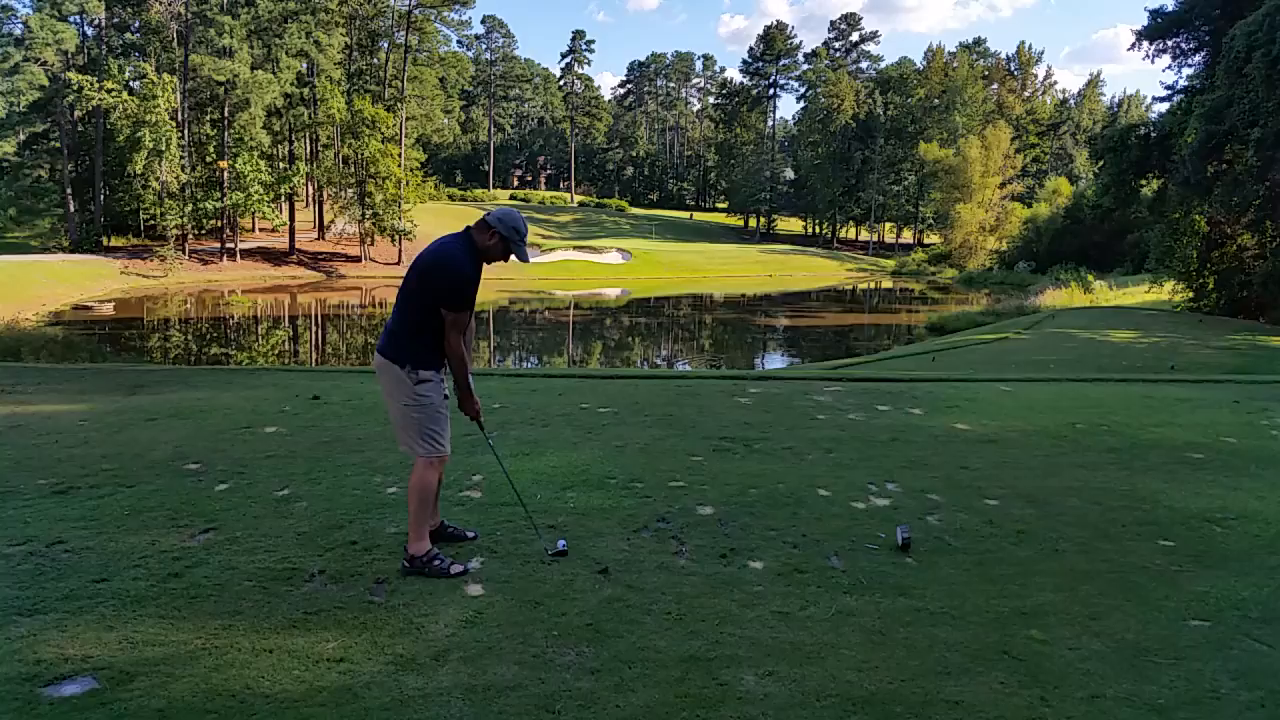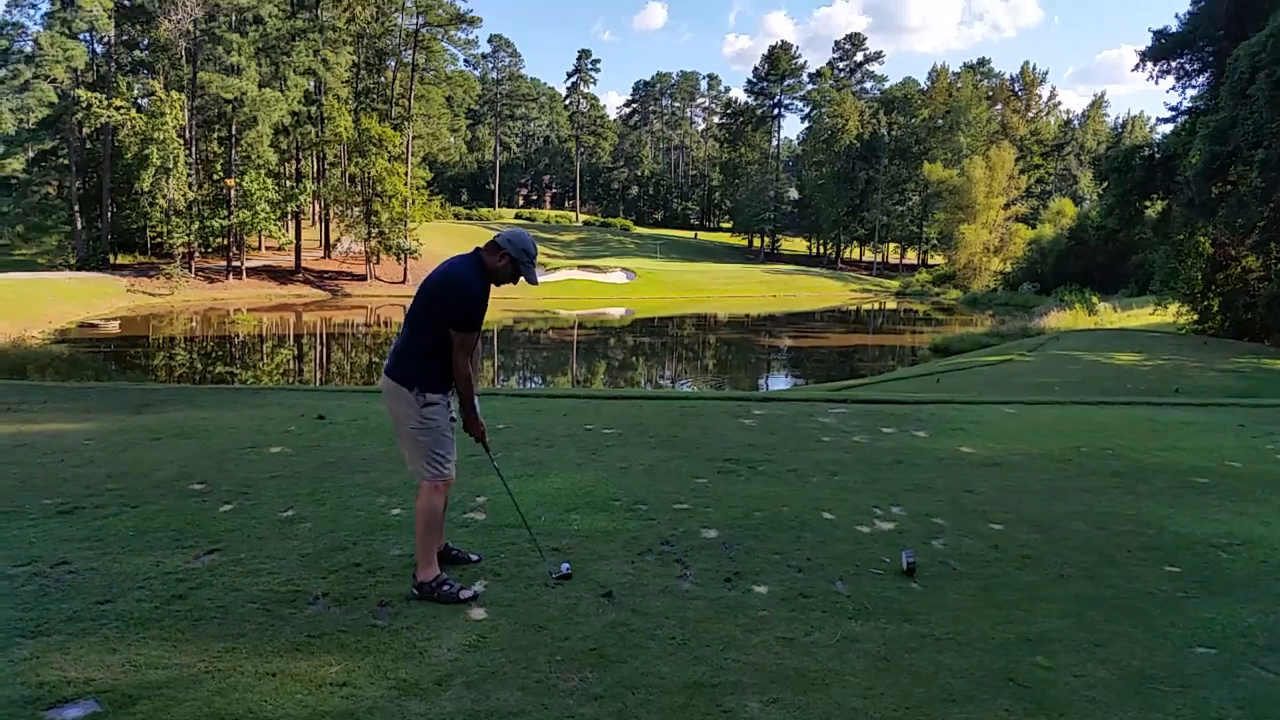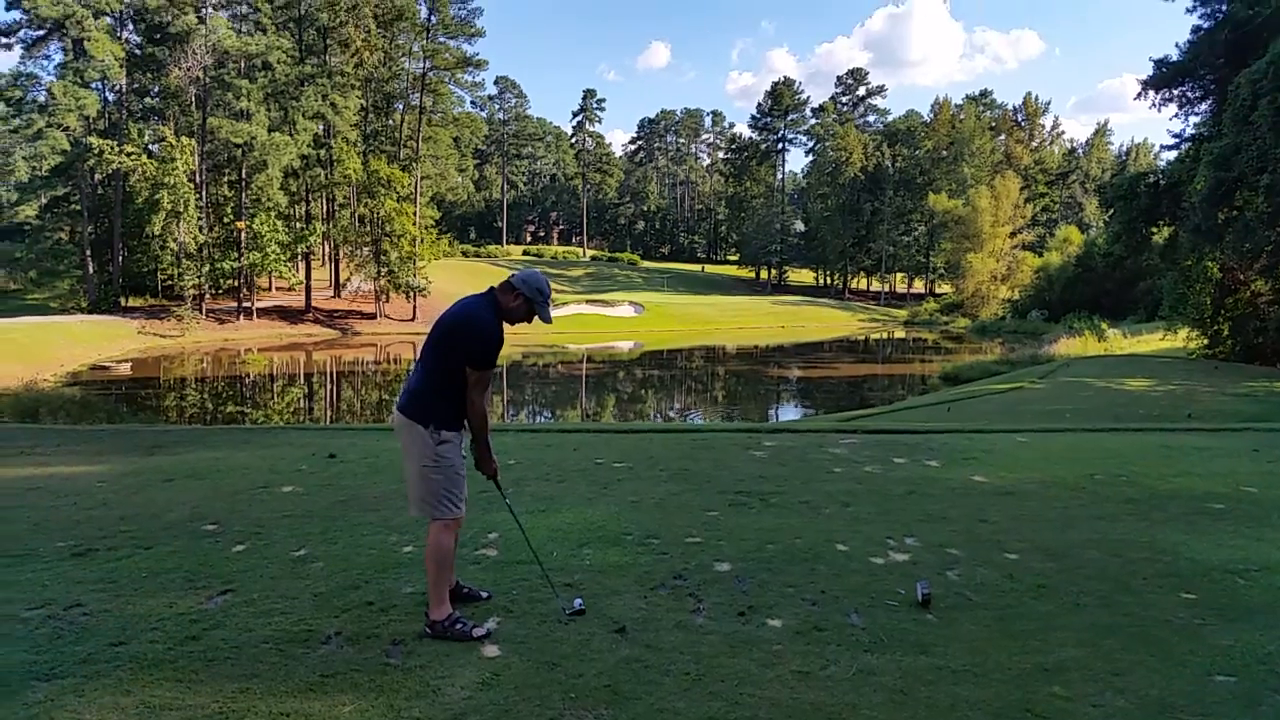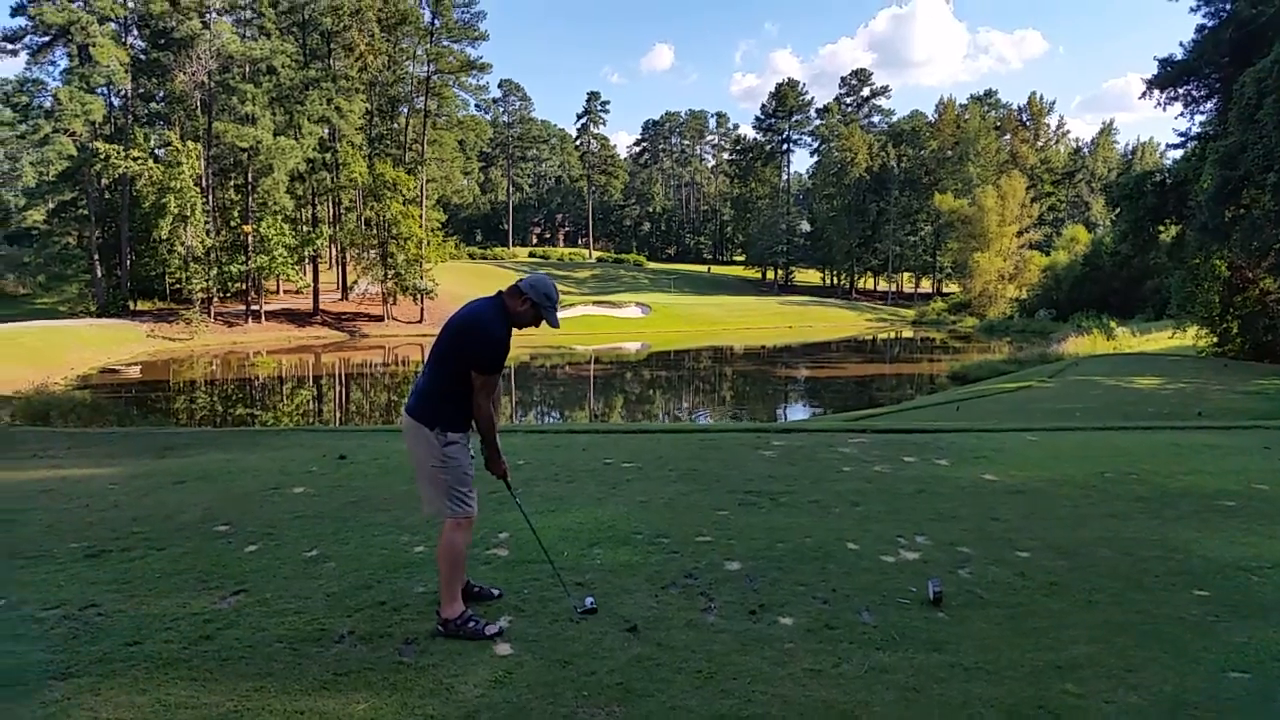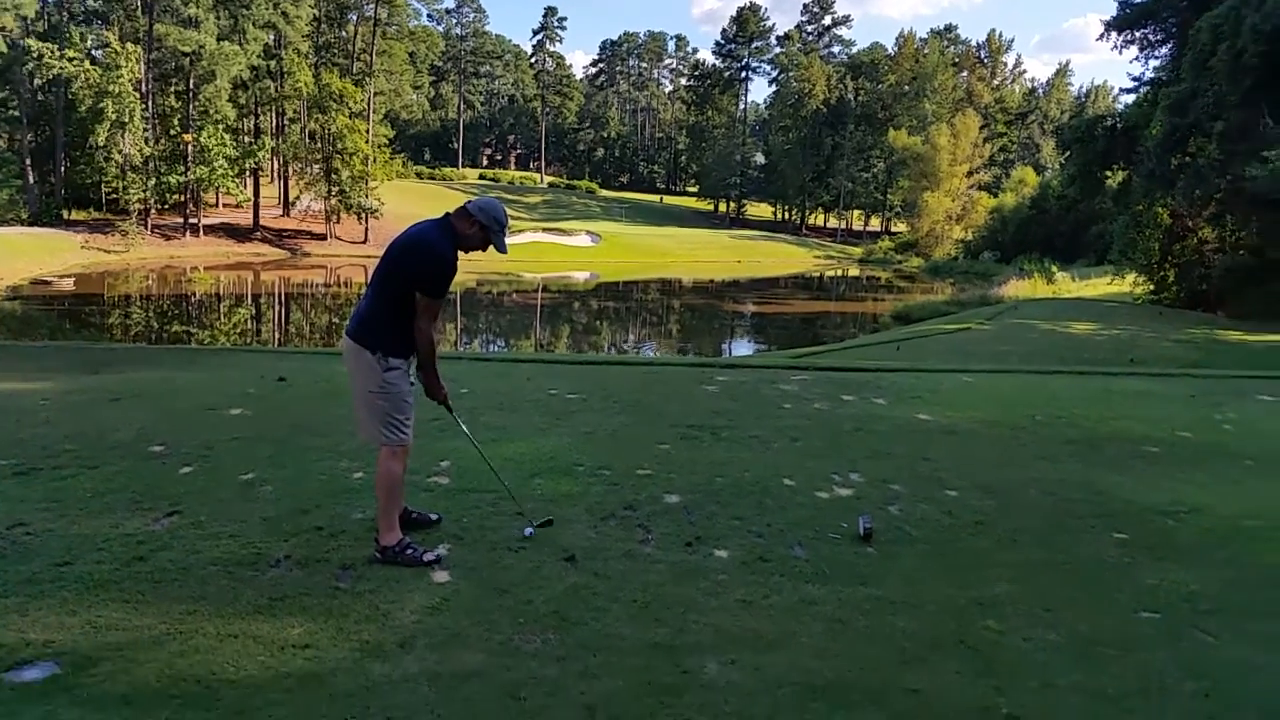
dt=0.3s
person 1, frame 1
left shoulder: (461, 252)
right shoulder: (457, 264)
left elbow: (464, 323)
right elbow: (453, 337)
left wrist: (467, 377)
right wrist: (466, 394)
left hip: (418, 360)
right hip: (408, 364)
left knee: (434, 450)
right knee: (431, 455)
left ankle: (431, 524)
right ankle: (418, 550)
person 1, frame 2
left shoulder: (468, 272)
right shoulder: (467, 285)
left elbow: (470, 346)
right elbow: (460, 358)
left wrist: (471, 401)
right wrist: (471, 415)
left hip: (423, 381)
right hip: (415, 387)
left knee: (439, 472)
right knee: (437, 479)
left ankle: (436, 546)
right ankle: (427, 576)
person 1, frame 3
left shoulder: (478, 308)
right shoulder: (484, 325)
left elbow: (477, 389)
right elbow: (475, 397)
left wrist: (481, 445)
right wrist: (484, 453)
left hip: (429, 417)
right hip: (429, 423)
left knee: (453, 509)
right knee: (446, 517)
left ankle: (447, 584)
right ankle: (439, 615)
person 1, frame 4
left shoulder: (487, 312)
right shoulder: (491, 329)
left elbow: (488, 389)
right elbow: (481, 399)
left wrist: (492, 441)
right wrist: (493, 454)
left hip: (438, 418)
right hip: (436, 425)
left knee: (460, 509)
right knee: (459, 516)
left ankle: (458, 583)
right ankle: (451, 612)
person 1, frame 5
left shoulder: (433, 234)
right shoulder: (438, 251)
right elbow: (423, 323)
left wrist: (426, 370)
right wrist: (431, 378)
left hip: (378, 343)
right hip: (378, 350)
left knee: (399, 437)
right knee: (395, 444)
left ankle: (396, 510)
right ankle: (389, 539)
